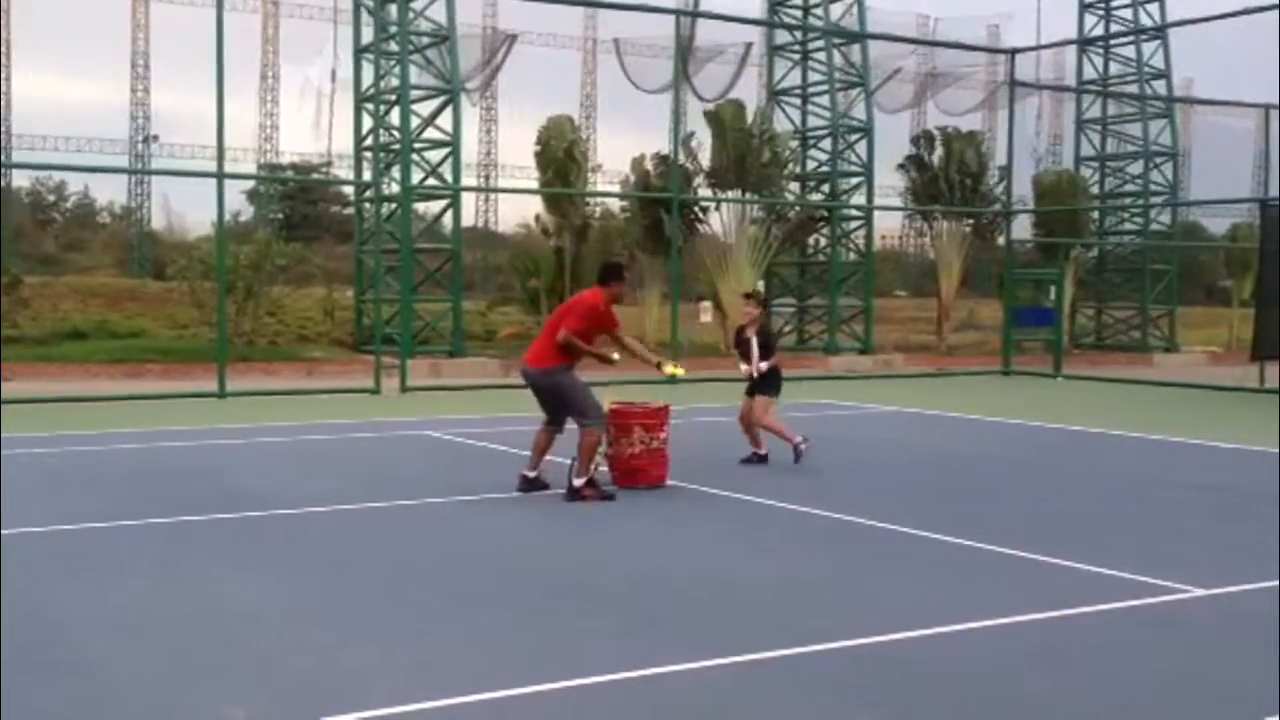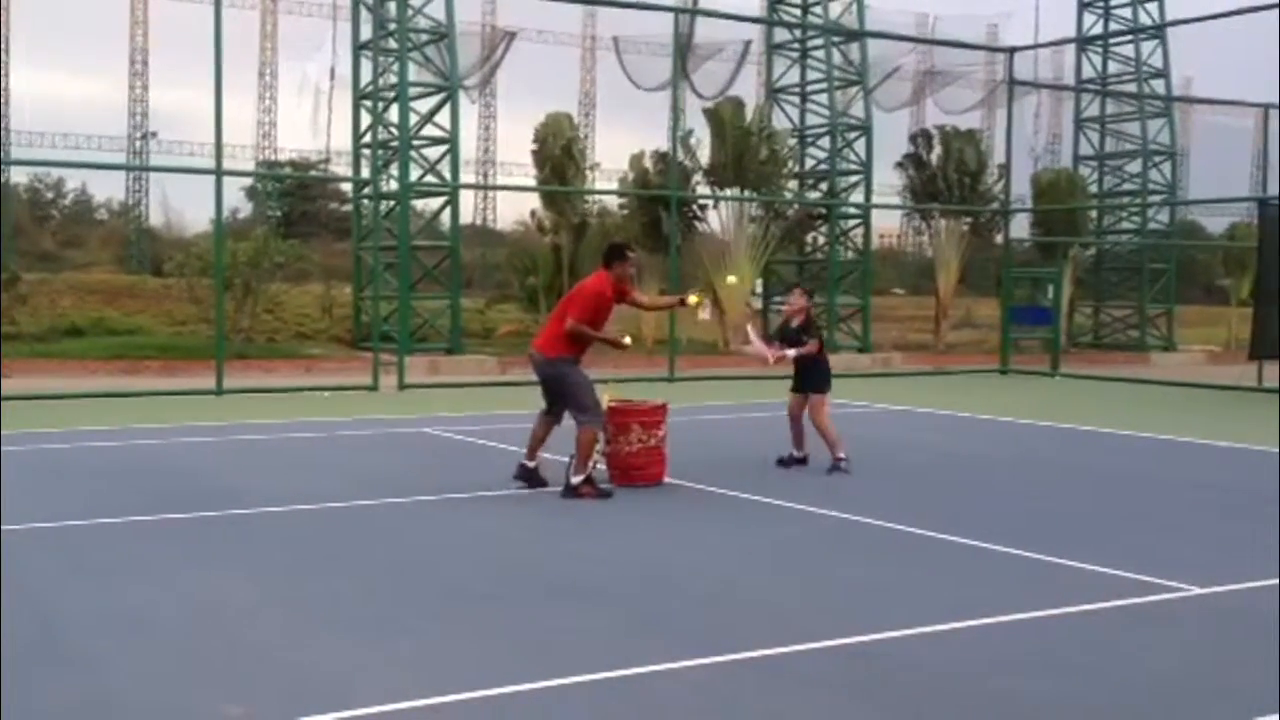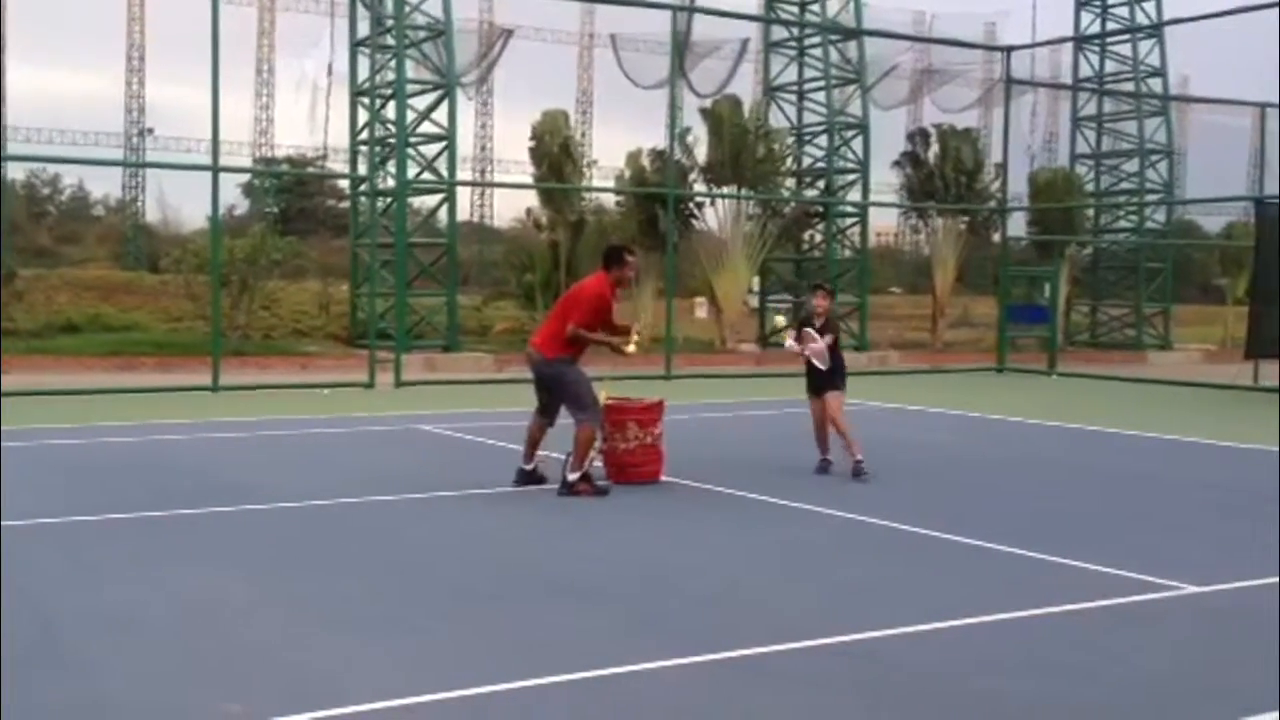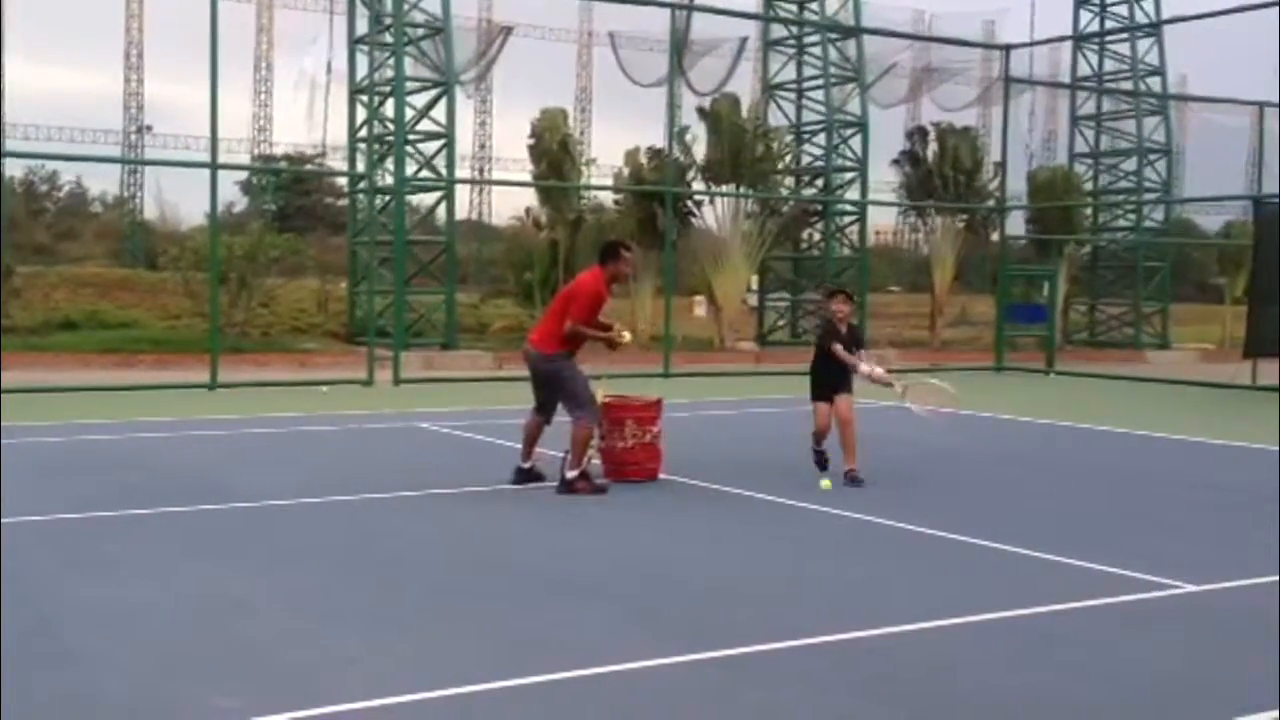
dt=0.3s
person 1, frame 1
left shoulder: (603, 310)
right shoulder: (590, 304)
left elbow: (626, 340)
right elbow: (562, 338)
left wrist: (658, 362)
right wrist: (597, 354)
left hip: (534, 367)
right hip: (550, 369)
left knee: (555, 420)
right knee: (595, 421)
left ankle: (530, 476)
right ankle: (580, 485)
person 1, frame 2
left shoulder: (612, 288)
right shoulder: (595, 288)
left elbow: (644, 301)
right elbow: (571, 327)
left wrist: (681, 301)
right wrist: (607, 339)
left hip: (544, 354)
right hip: (557, 358)
left knee: (553, 411)
right knee: (591, 417)
left ankle: (528, 466)
right ankle: (578, 482)
person 1, frame 3
left shoulder: (602, 289)
right shoulder: (595, 291)
left elbow: (605, 324)
right elbow: (572, 332)
left wrist: (624, 330)
right wrist: (608, 342)
left hip: (539, 352)
right hip: (555, 358)
left knee: (545, 412)
right knee: (589, 415)
left ankle: (527, 469)
right ankle: (574, 479)
person 1, frame 4
left shoulder: (596, 282)
right shoulder: (591, 286)
right elbow: (570, 328)
left wrist: (610, 328)
right wrist: (604, 337)
left hip: (537, 349)
right hip: (552, 355)
left knee: (543, 409)
right knee: (586, 412)
left ankle: (525, 468)
right ankle: (573, 477)
person 2, frame 1
left shoulder: (765, 333)
right shoulder: (740, 332)
left elbow: (776, 359)
right elbow: (741, 356)
left wrist: (763, 366)
right wrist: (744, 367)
left hip: (769, 379)
right hip: (756, 380)
left knee: (759, 419)
right knee: (744, 417)
left ankle: (797, 441)
right ankle: (760, 452)
person 2, frame 2
left shoulder: (811, 323)
right shoulder: (785, 325)
left elbow: (812, 348)
right elbow: (776, 347)
left wrist: (789, 353)
right wrist: (776, 354)
left hip: (818, 373)
right hip: (801, 373)
left knee: (818, 417)
right knee: (794, 413)
left ankle: (839, 457)
right ankle: (799, 454)
person 2, frame 3
left shoulder: (831, 323)
right shoulder: (803, 321)
left elbow: (826, 342)
right wrist: (793, 346)
left hip: (834, 374)
right hip: (814, 375)
left knee: (834, 416)
right knee: (819, 420)
left ankle: (857, 458)
right ankle: (825, 458)
person 2, frame 4
left shoulder: (855, 331)
right shoulder: (826, 328)
left elbow: (860, 357)
right elbow: (840, 353)
left wrist: (878, 375)
left hip: (843, 380)
right hip: (821, 380)
left knee: (845, 419)
right knee: (822, 426)
left ankle: (850, 469)
right ankle: (818, 447)
